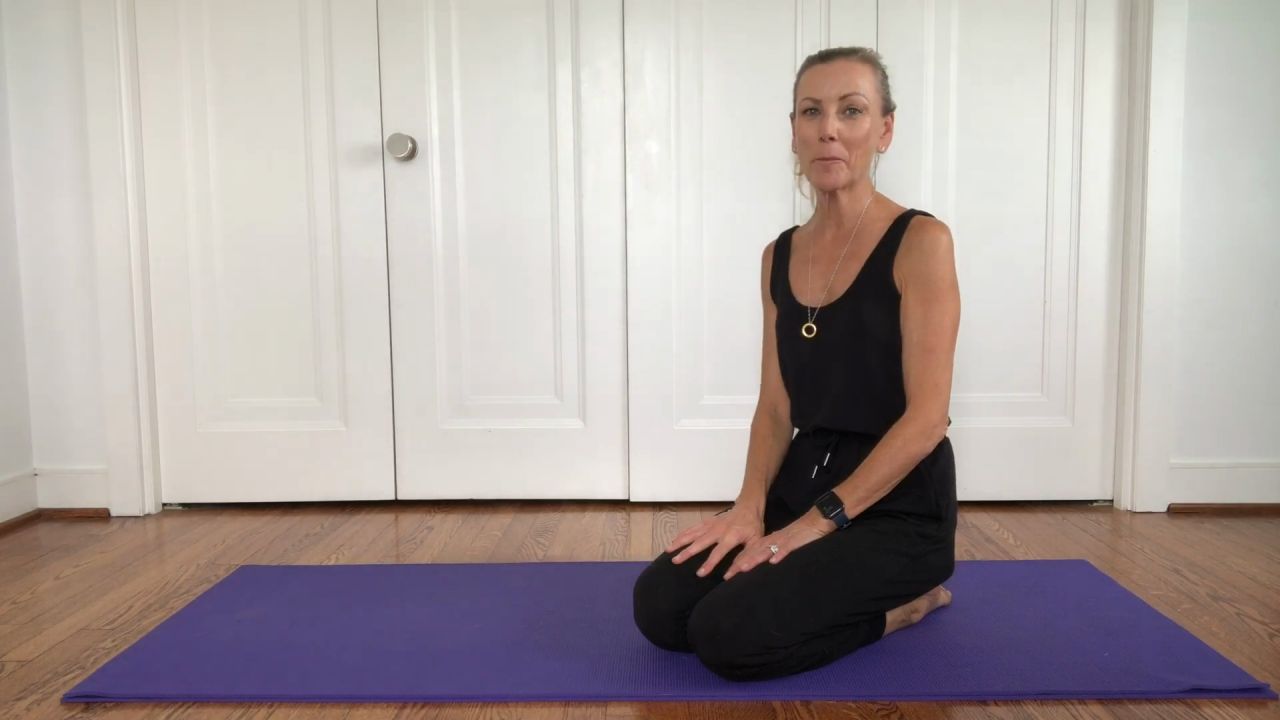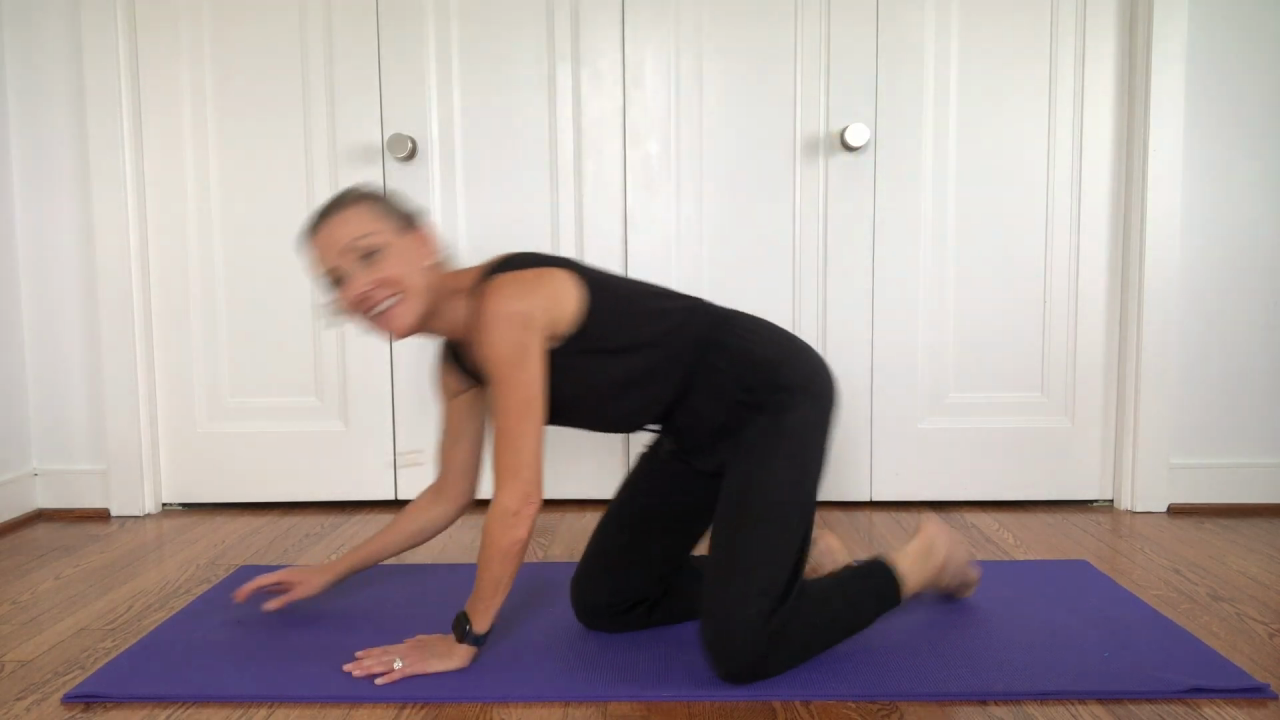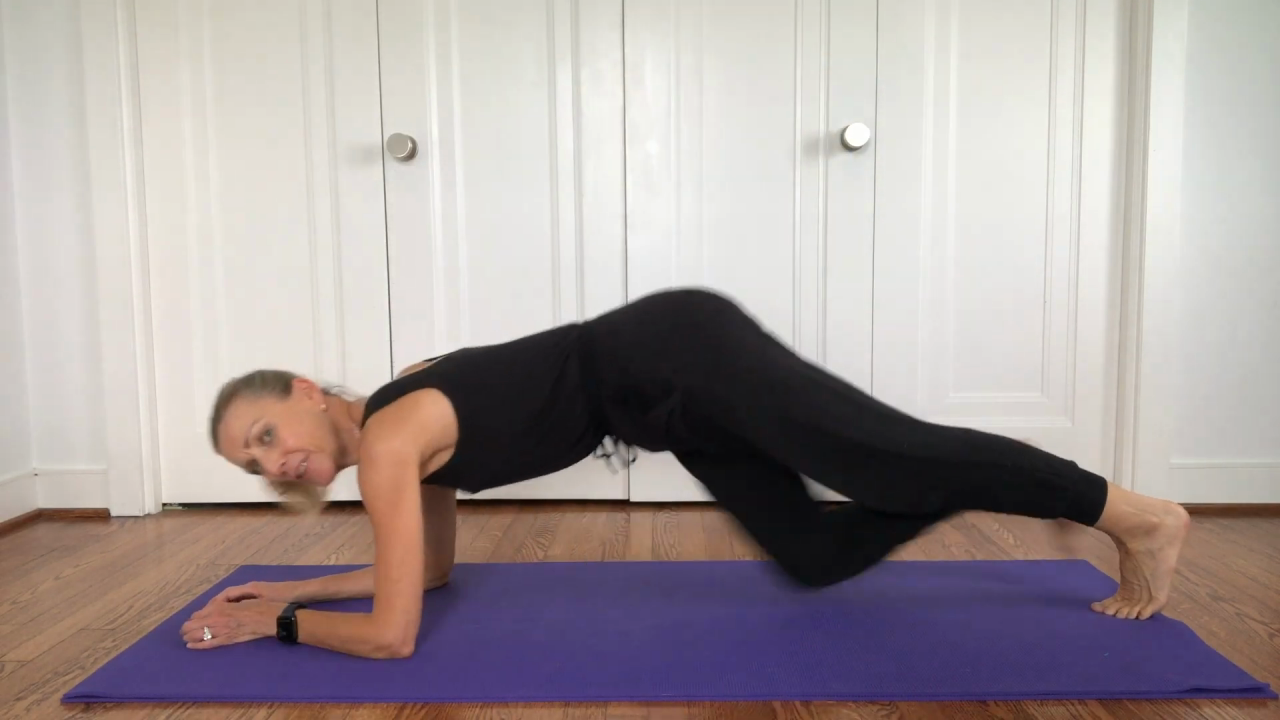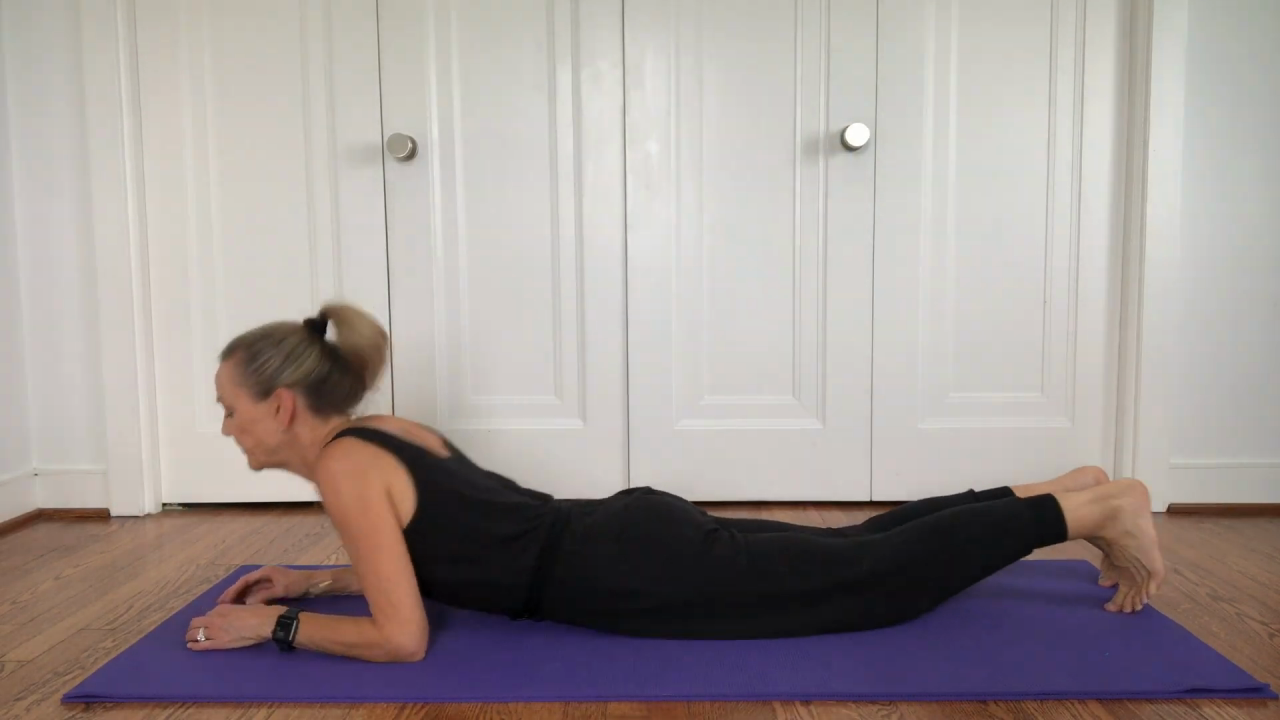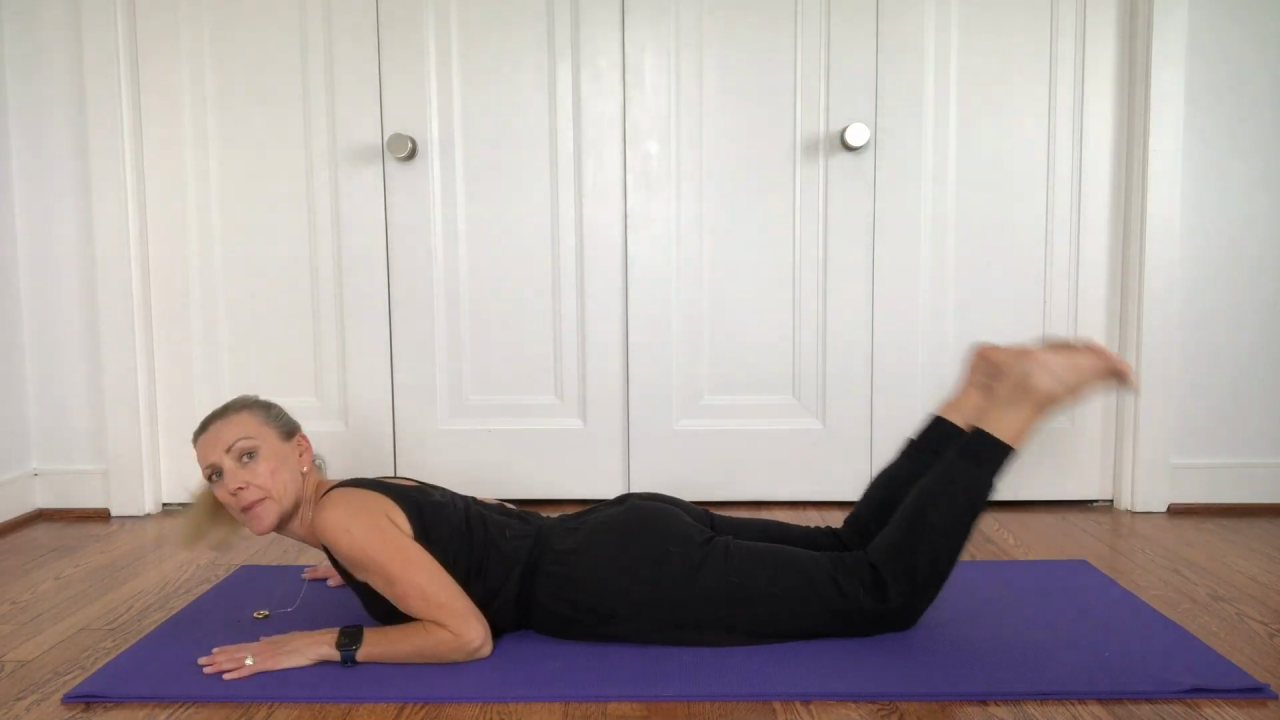
dt=1s
person 1, frame 1
left shoulder: (920, 242)
right shoulder: (779, 256)
left elbow: (925, 419)
right elbow: (776, 405)
left wrist: (820, 522)
right wrist: (750, 506)
left hip: (895, 506)
right hip: (802, 484)
left knee: (726, 635)
right knee: (660, 609)
left ankle: (900, 602)
right ankle: (841, 589)
person 1, frame 2
left shoulder: (504, 308)
right shoulder: (459, 356)
left elbow: (518, 502)
right elbow: (444, 499)
left wrist: (466, 639)
right wrist: (330, 573)
left hip: (772, 394)
right hip: (697, 416)
left knee: (743, 647)
right knee: (603, 602)
left ankle: (912, 567)
right ankle: (796, 557)
person 1, frame 3
left shoulder: (384, 439)
right shoulder: (405, 424)
left elbow: (393, 630)
right elbow: (431, 567)
left wrist: (276, 621)
right wrist: (297, 586)
left hip: (683, 359)
right hip: (671, 366)
left knee: (906, 458)
right knee: (816, 559)
left ankle: (1140, 516)
right ankle: (1035, 485)
person 1, frame 4
left shoulder: (340, 464)
right shoulder: (379, 435)
left elbow: (403, 638)
right elbow: (427, 554)
left wrist: (275, 625)
right wrist: (312, 577)
left hip: (629, 579)
right hip: (634, 536)
left knee: (883, 577)
right knee: (857, 551)
left ankle: (1092, 510)
right ankle: (1056, 492)
person 1, frame 5
left shoulder: (347, 517)
right shoulder: (376, 499)
left elbow: (469, 636)
left wrist: (325, 642)
left hip: (634, 590)
right hip: (633, 544)
left knee: (884, 593)
right knee: (860, 548)
left ankle: (1008, 399)
right ankle: (983, 391)
